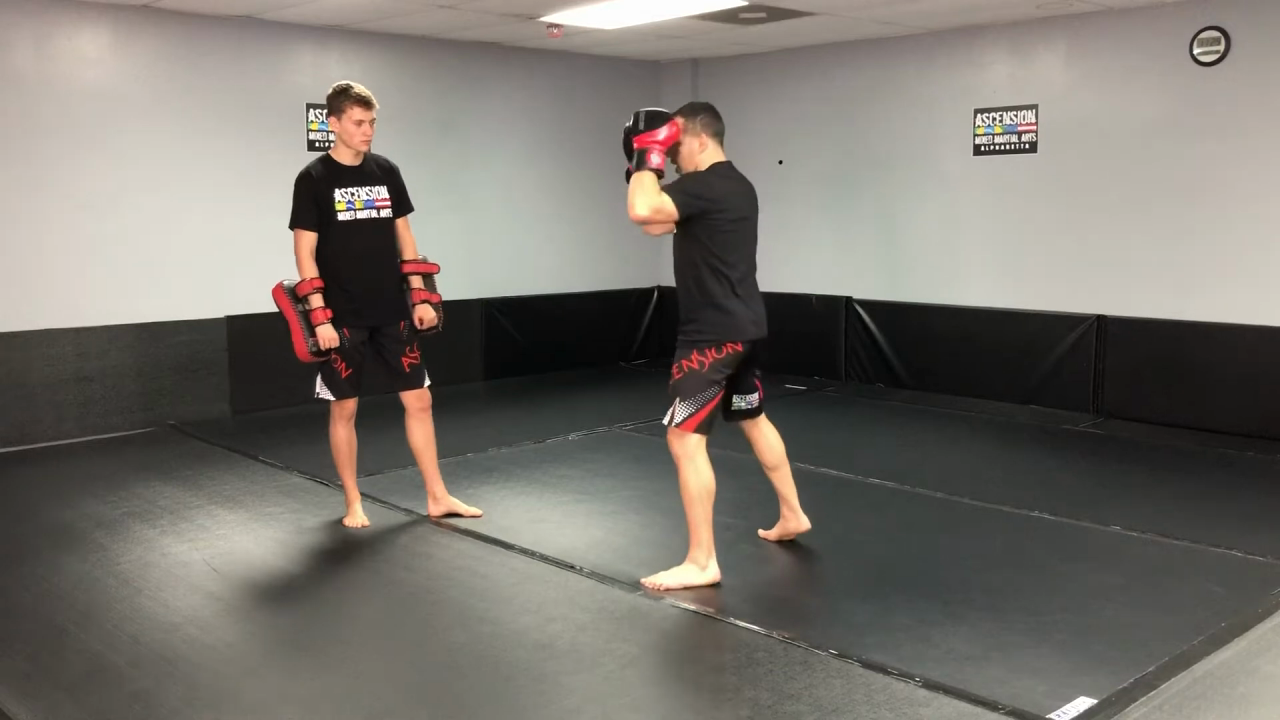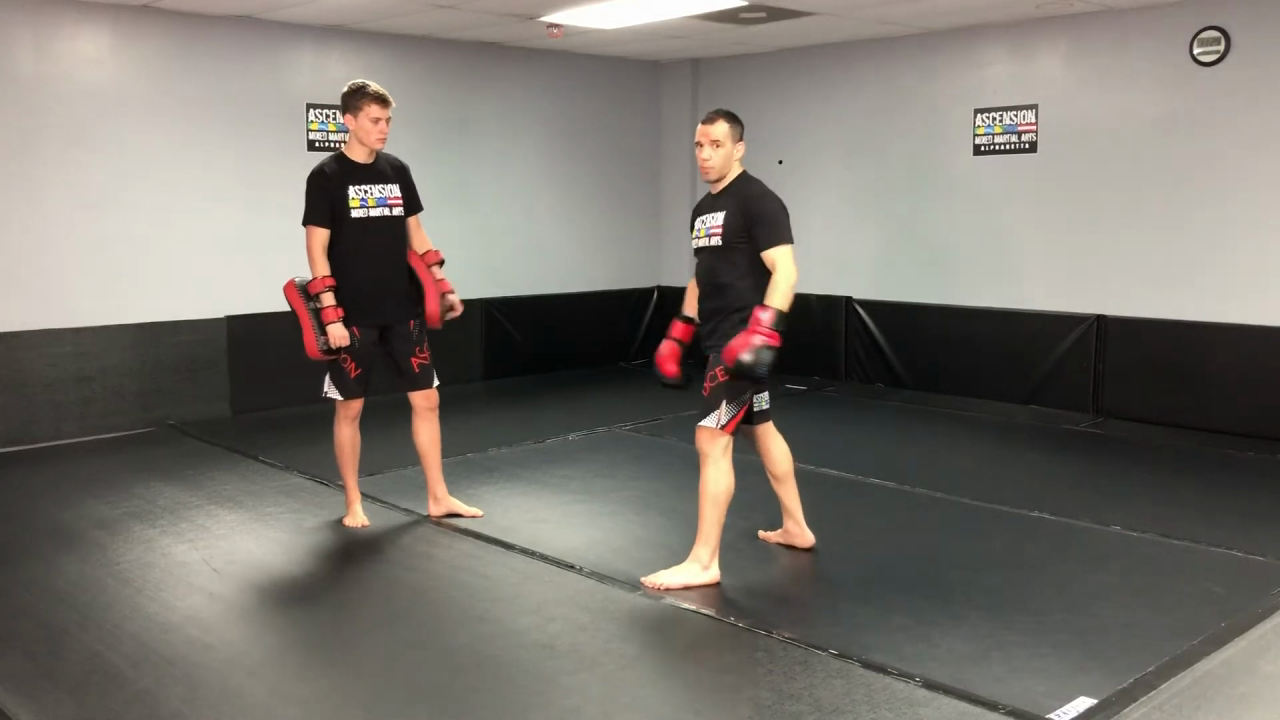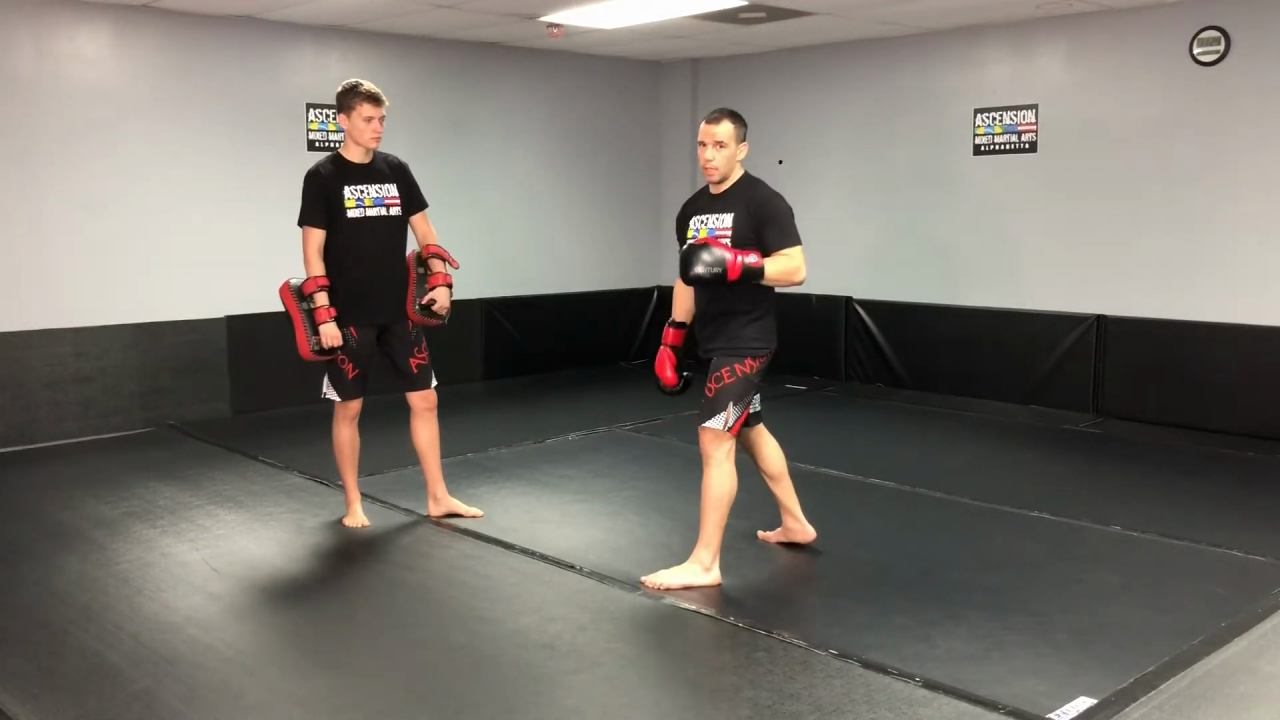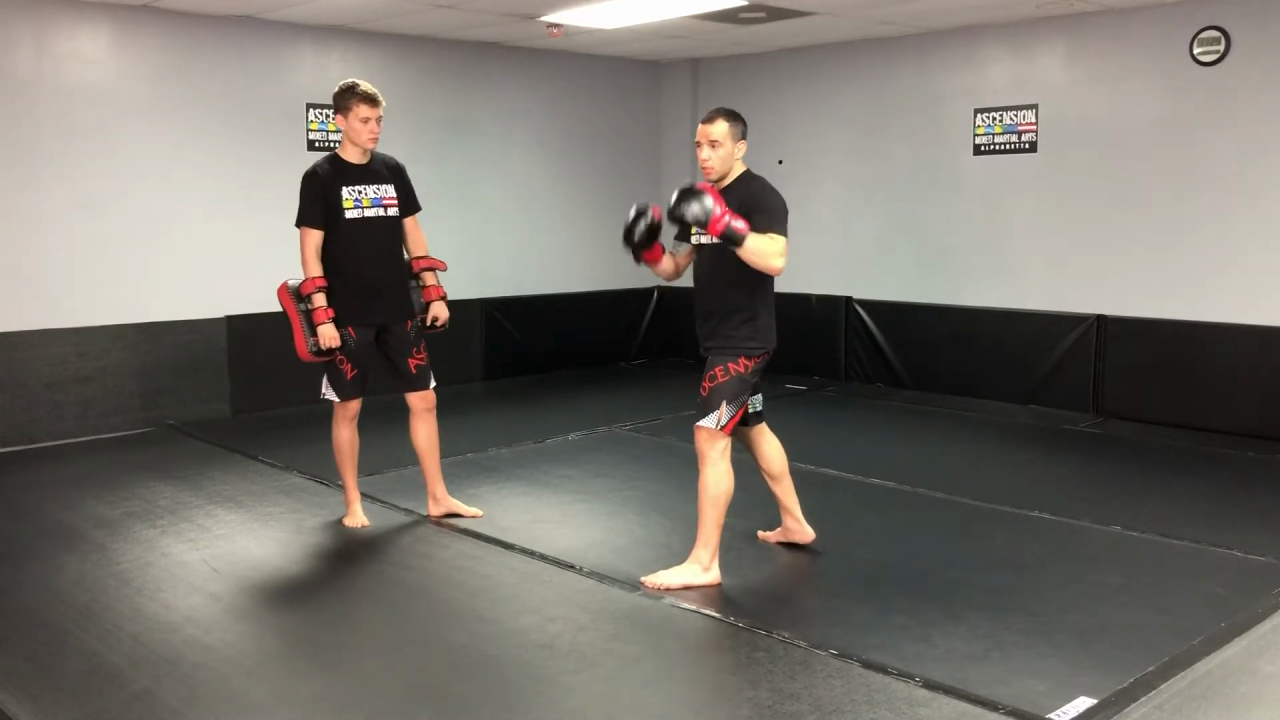
dt=1s
person 1, frame 1
left shoulder: (704, 185)
right shoulder: (735, 185)
left elbow: (641, 210)
right elbow: (660, 222)
left wrist: (649, 154)
right wrist: (646, 165)
left hip: (713, 333)
right hip: (746, 325)
left knee: (684, 438)
right knee: (753, 418)
left ankle: (702, 562)
right ankle: (792, 515)
person 1, frame 2
left shoulder: (757, 200)
right shoulder: (703, 208)
left elbow: (784, 271)
left wrist: (761, 331)
right wrist: (677, 336)
left hip: (743, 341)
right hip: (721, 339)
left knee: (712, 440)
right knee: (760, 427)
left ankle: (703, 561)
right ankle: (795, 526)
person 1, frame 3
left shoulder: (763, 201)
right shoulder: (692, 208)
left elbow: (795, 269)
right elbow: (687, 279)
left wrist: (735, 263)
right wrist: (671, 340)
left hip: (745, 341)
right hip: (715, 340)
left knee: (715, 441)
right knee: (751, 430)
left ankle: (704, 563)
right ankle: (795, 523)
person 1, frame 4
left shoulder: (759, 194)
right shoulder: (699, 202)
left elbow: (774, 259)
right elbow: (673, 267)
left wrist: (722, 222)
right wrist: (648, 246)
left hip: (744, 339)
right hip: (721, 337)
left knee: (711, 438)
right knee: (753, 428)
left ankle: (704, 562)
right ankle: (794, 524)
person 2, frame 1
left shoulder: (386, 171)
right shoulder: (314, 179)
right elbow: (305, 253)
left wrist: (420, 296)
right wrist: (320, 316)
left hip: (392, 311)
right hip: (343, 316)
left knee: (419, 399)
right knee: (344, 408)
left ankle: (437, 496)
right ankle: (353, 503)
person 2, frame 2
left shoulder: (397, 170)
right shoulder: (327, 176)
left elbow: (416, 236)
right elbow: (317, 249)
left wrist: (443, 288)
right wrist: (331, 314)
left hip: (402, 310)
right hip: (353, 315)
left knee: (426, 398)
right knee: (349, 407)
left ankle: (438, 496)
right ankle: (353, 503)
person 2, frame 3
left shoulder: (396, 169)
right shoulder: (323, 177)
left elbow: (423, 230)
right elbow: (313, 250)
left wrist: (440, 281)
right wrist: (324, 313)
left hip: (399, 311)
right hip: (350, 316)
left knee: (424, 399)
right knee: (348, 407)
left ankle: (438, 497)
right ankle: (353, 503)
person 2, frame 4
left shoulder: (393, 170)
right shoulder: (321, 177)
left elbow: (413, 235)
right elbow: (311, 251)
left wrist: (434, 293)
right wrist: (322, 315)
left hip: (398, 311)
right hip: (348, 316)
left knee: (424, 399)
right knee: (348, 408)
left ankle: (438, 497)
right ankle: (353, 503)
